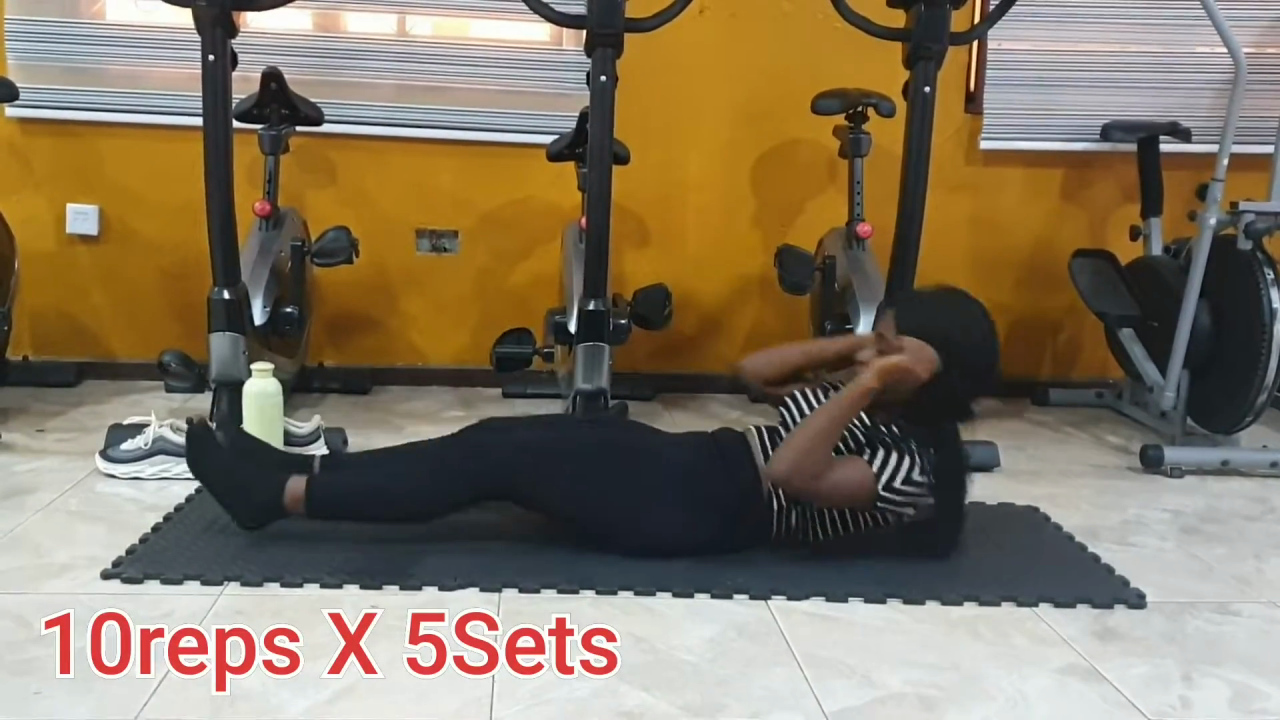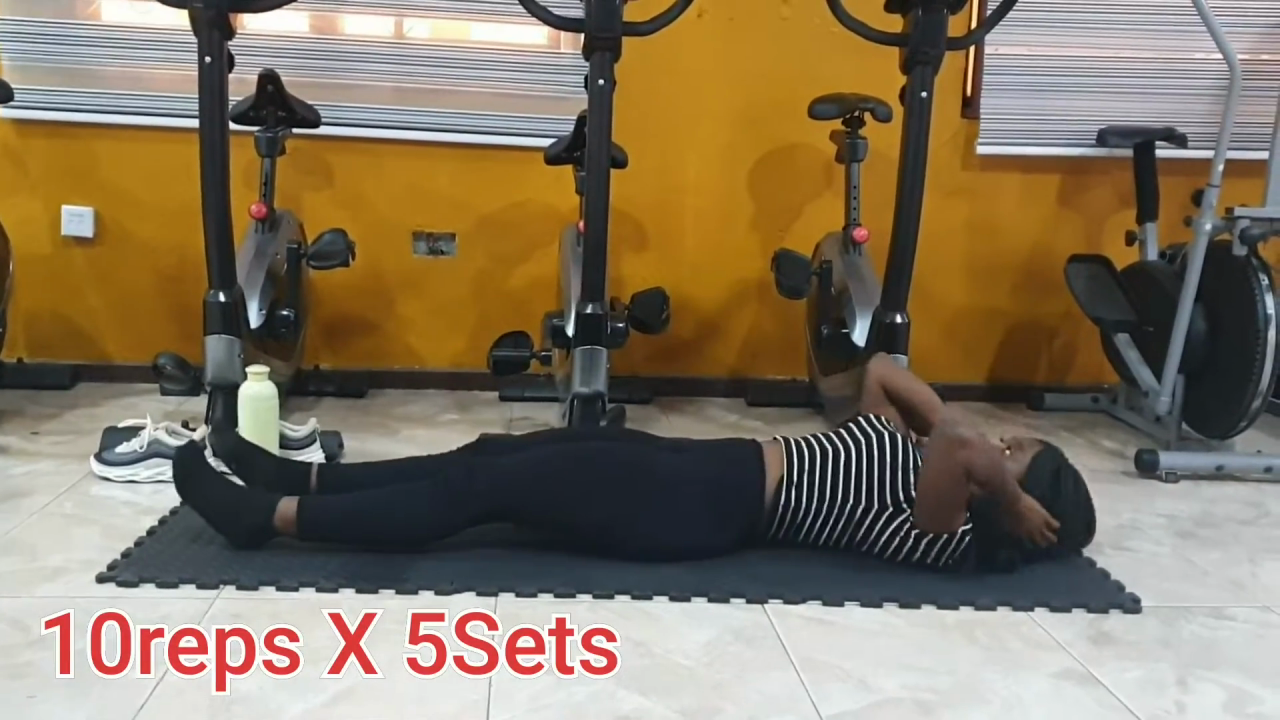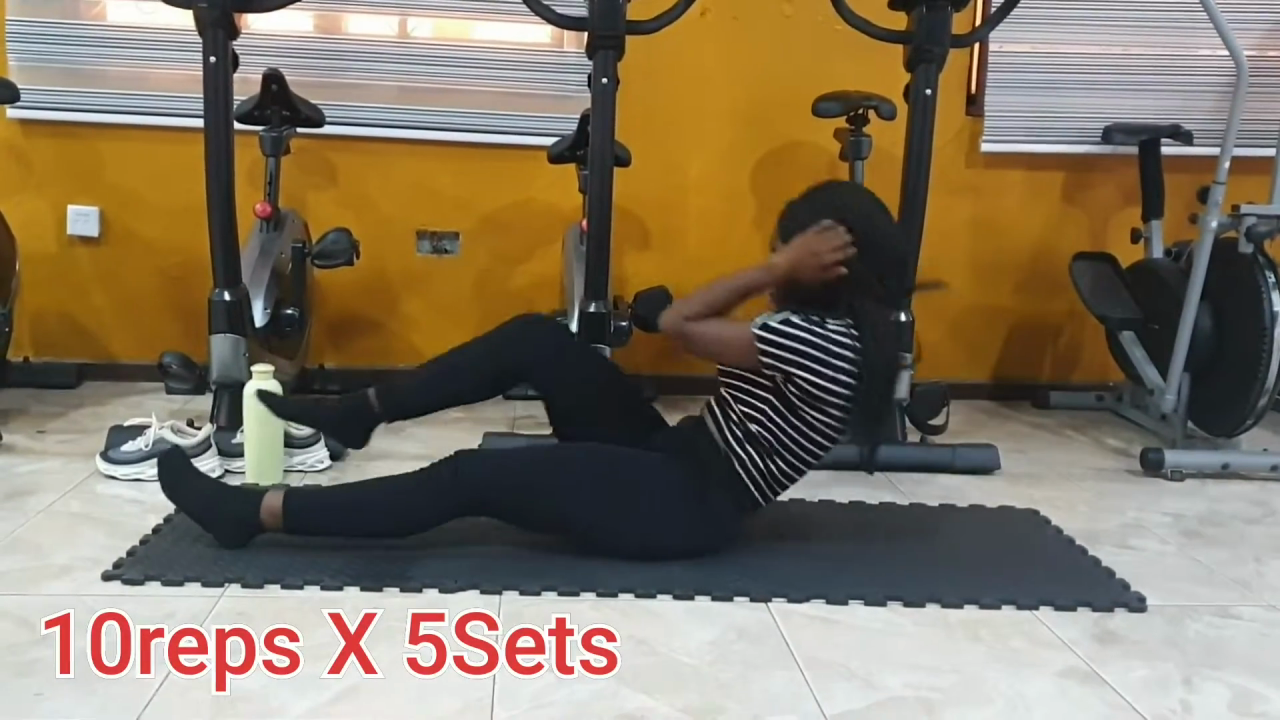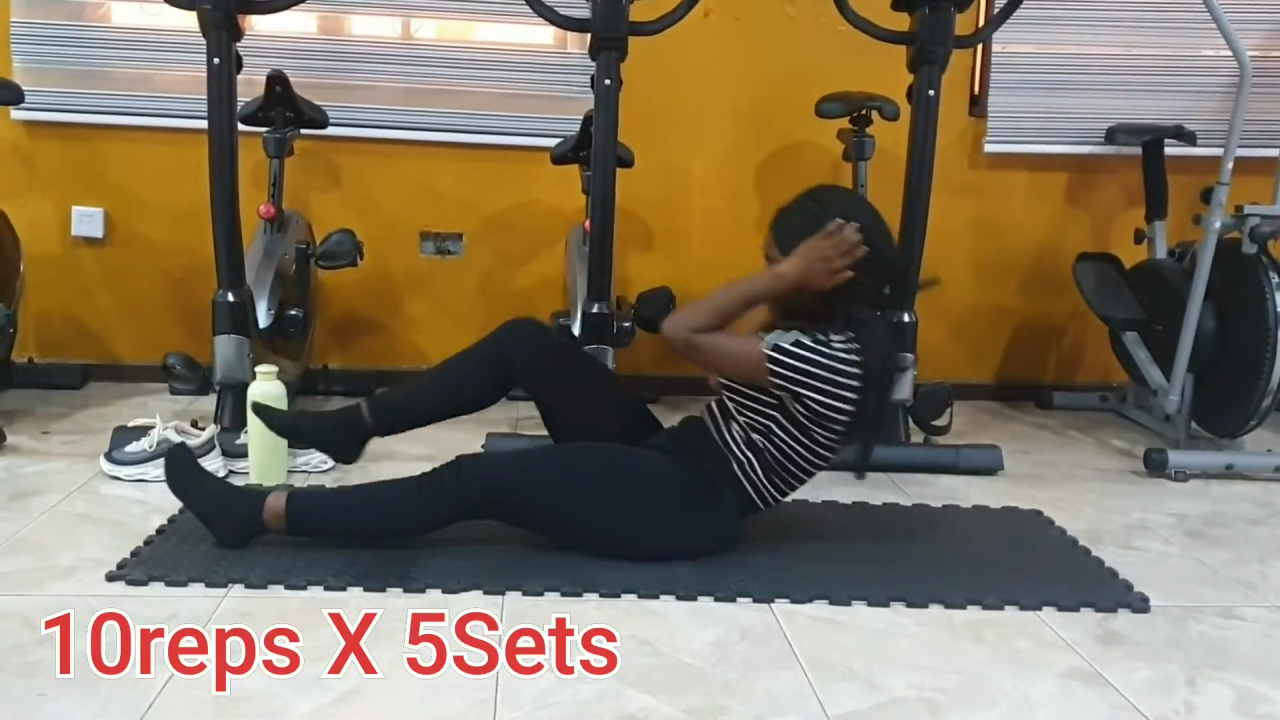
dt=0.7s
person 1, frame 1
left shoulder: (905, 472)
right shoulder: (861, 404)
left elbow: (789, 471)
right elbow: (752, 368)
left wrist: (876, 380)
right wrist: (855, 347)
left hip: (686, 507)
right hip: (682, 467)
left knee: (485, 465)
right knee: (487, 442)
left ankle: (276, 495)
right ankle: (301, 469)
person 1, frame 2
left shoulder: (942, 530)
right shoulder: (907, 455)
left elbow: (957, 446)
right elbow: (880, 367)
left wrist: (1010, 498)
right wrist: (955, 425)
left hip: (699, 511)
right hip: (702, 465)
left knee: (483, 488)
right knee: (491, 455)
left ankle: (270, 518)
right ankle: (303, 477)
person 1, frame 3
left shoulder: (824, 342)
right shoulder: (831, 322)
left elbow: (681, 326)
right elbow: (702, 320)
left wrist: (777, 271)
right wrist: (777, 276)
left hip: (687, 506)
right hip: (670, 461)
left knee: (466, 478)
right knee: (538, 339)
left ankle: (253, 510)
right ankle: (361, 408)
person 1, frame 4
left shoulder: (831, 361)
right shoulder: (830, 334)
left elbow: (684, 334)
right elbow: (692, 327)
left wrist: (785, 279)
right wrist: (781, 286)
left hip: (687, 508)
right hip: (668, 459)
left knee: (476, 481)
right knee: (525, 344)
left ankle: (259, 512)
right ankle: (354, 423)
